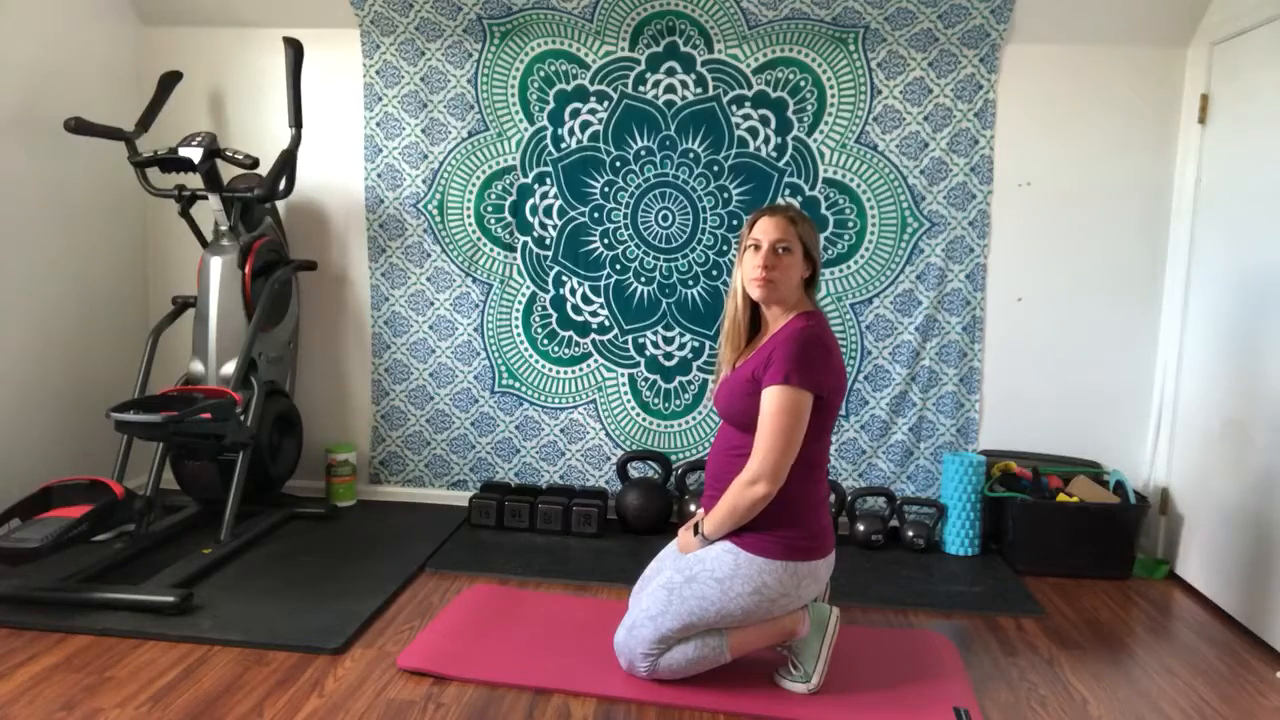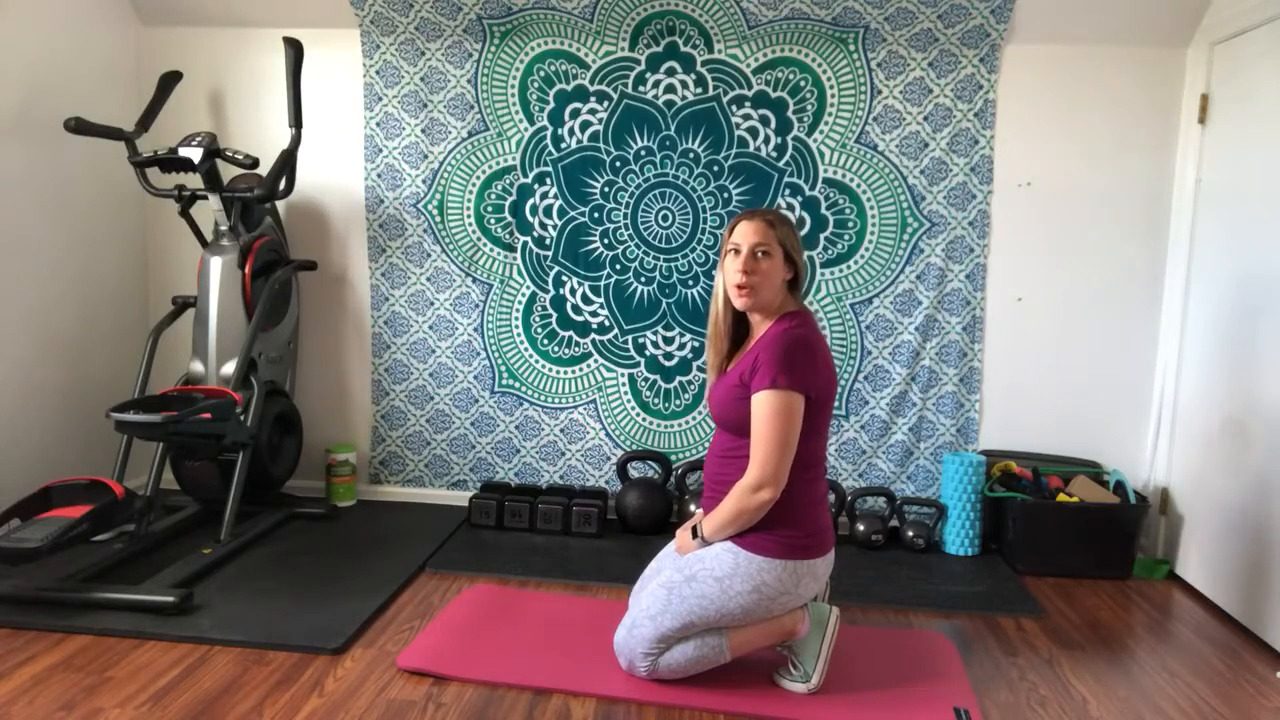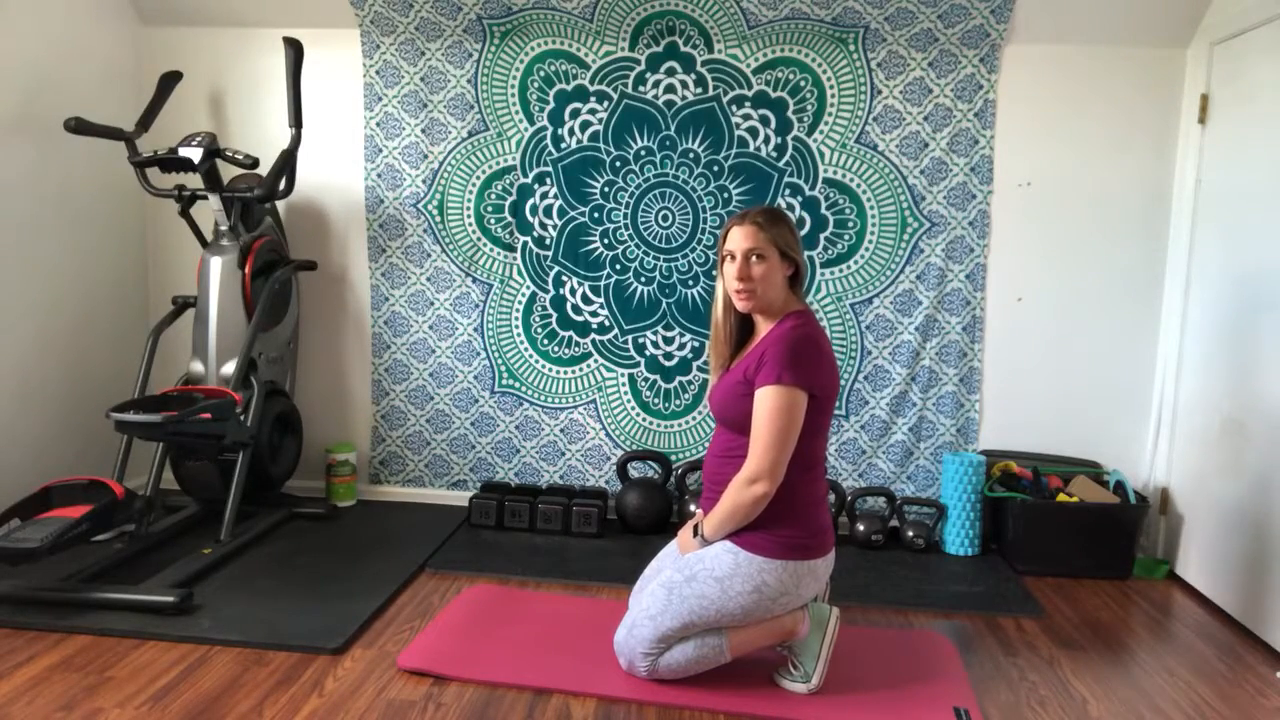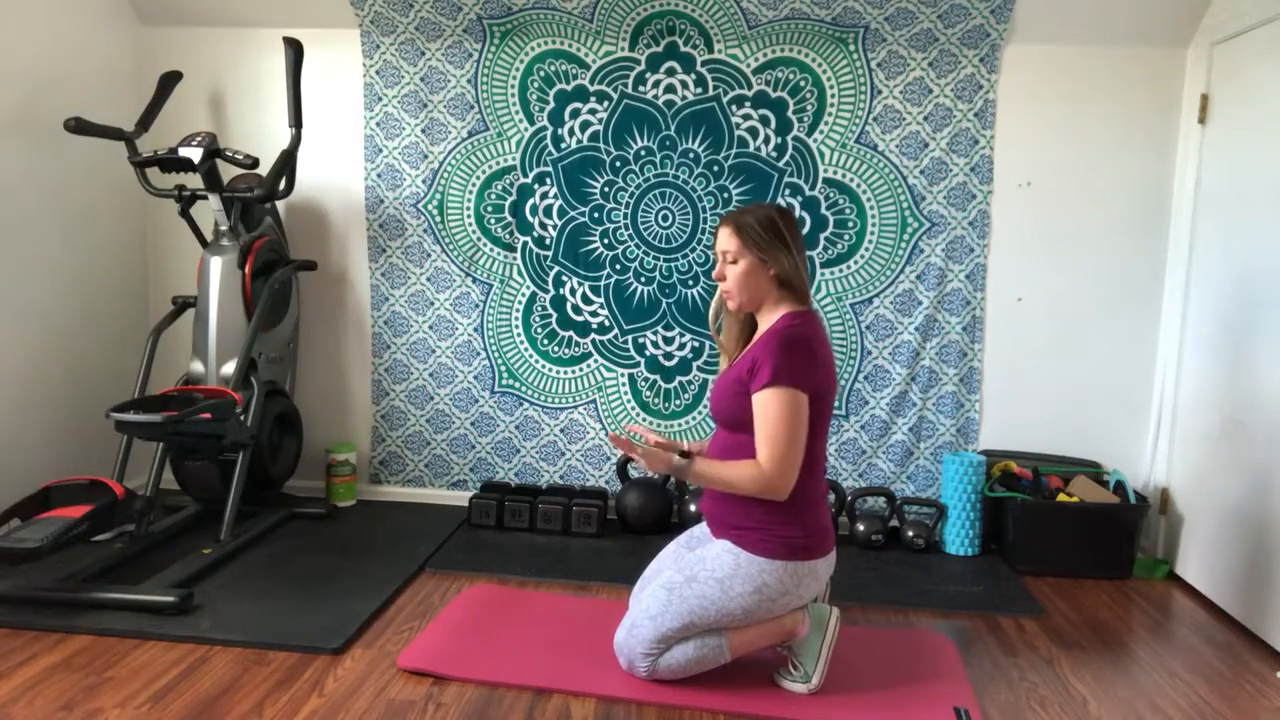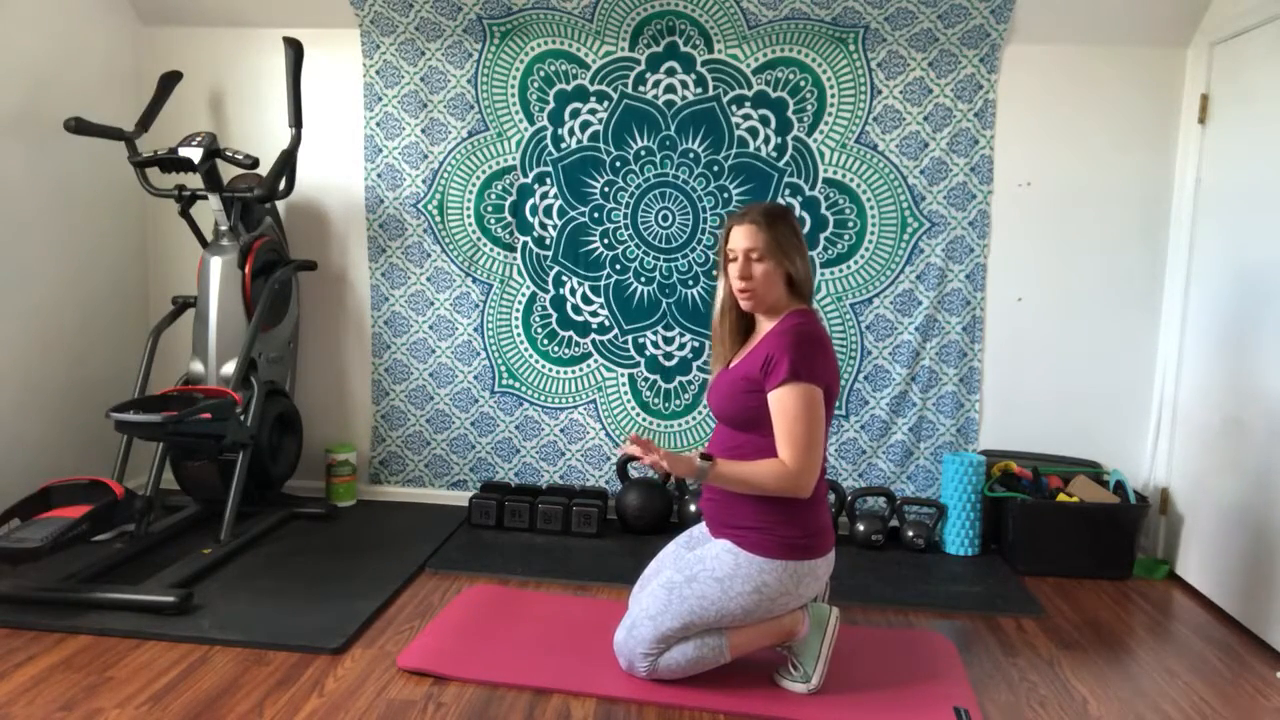
dt=1s
person 1, frame 1
left shoulder: (800, 342)
right shoulder: (767, 333)
left elbow: (763, 479)
left wrist: (703, 534)
right wrist: (705, 518)
left hip: (769, 552)
right hip: (749, 532)
left knee: (635, 649)
right knee: (643, 605)
left ankle: (792, 624)
right ankle: (789, 604)
person 1, frame 2
left shoulder: (785, 344)
right shoulder: (760, 334)
left elbow: (764, 484)
left wrist: (702, 534)
right wrist: (705, 518)
left hip: (771, 550)
right hip: (749, 532)
left knee: (635, 649)
right knee: (642, 605)
left ankle: (793, 622)
right ankle: (791, 600)
person 1, frame 3
left shoulder: (791, 343)
right shoulder: (762, 335)
left elbow: (761, 479)
left wrist: (703, 534)
right wrist: (705, 521)
left hip: (770, 551)
right hip: (747, 532)
left knee: (635, 649)
right knee: (642, 605)
left ankle: (793, 624)
right ankle: (790, 601)
person 1, frame 4
left shoulder: (785, 343)
right shoulder: (776, 331)
left elbow: (774, 477)
left wrist: (677, 464)
right wrist: (680, 447)
left hip: (770, 554)
right hip: (740, 533)
left knee: (636, 649)
right knee: (643, 606)
left ankle: (794, 623)
right ankle: (787, 602)
person 1, frame 5
left shoulder: (794, 341)
right shoulder: (760, 333)
left elbow: (797, 474)
left wrist: (695, 468)
right wrist: (676, 460)
left hip: (769, 552)
right hip: (734, 532)
left knee: (635, 650)
right knee: (642, 605)
left ankle: (793, 623)
right ankle: (788, 601)
